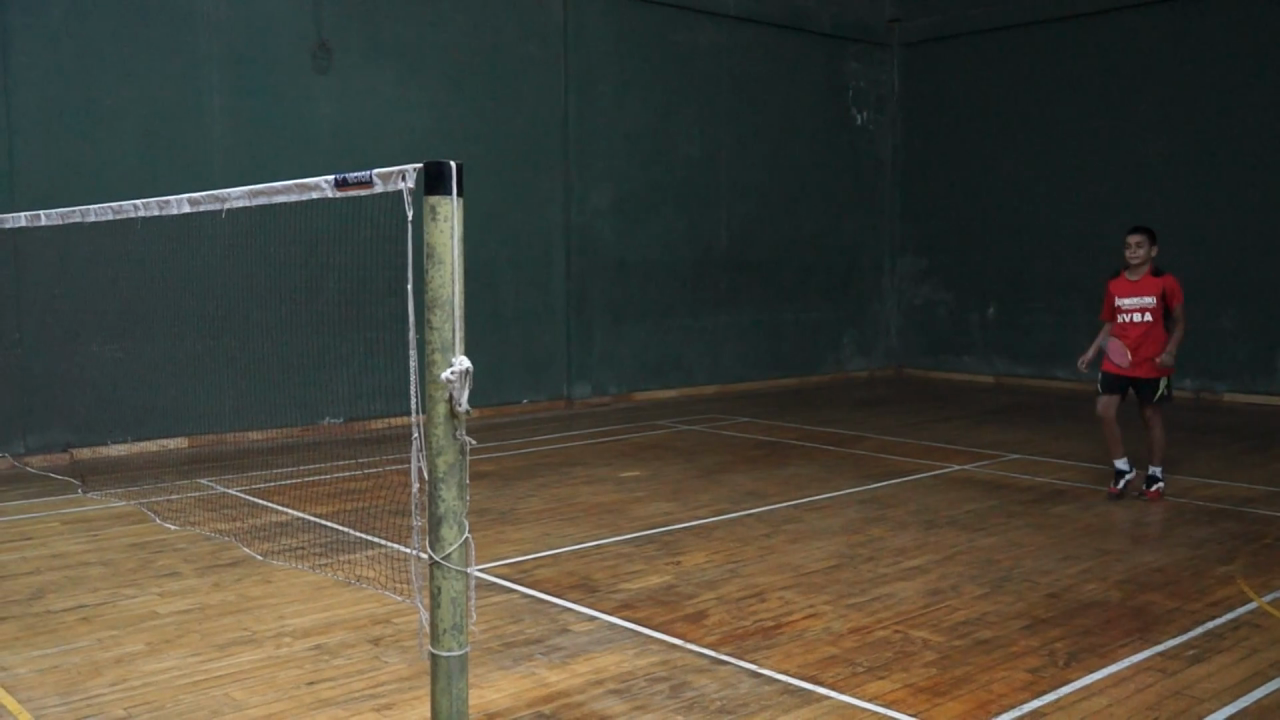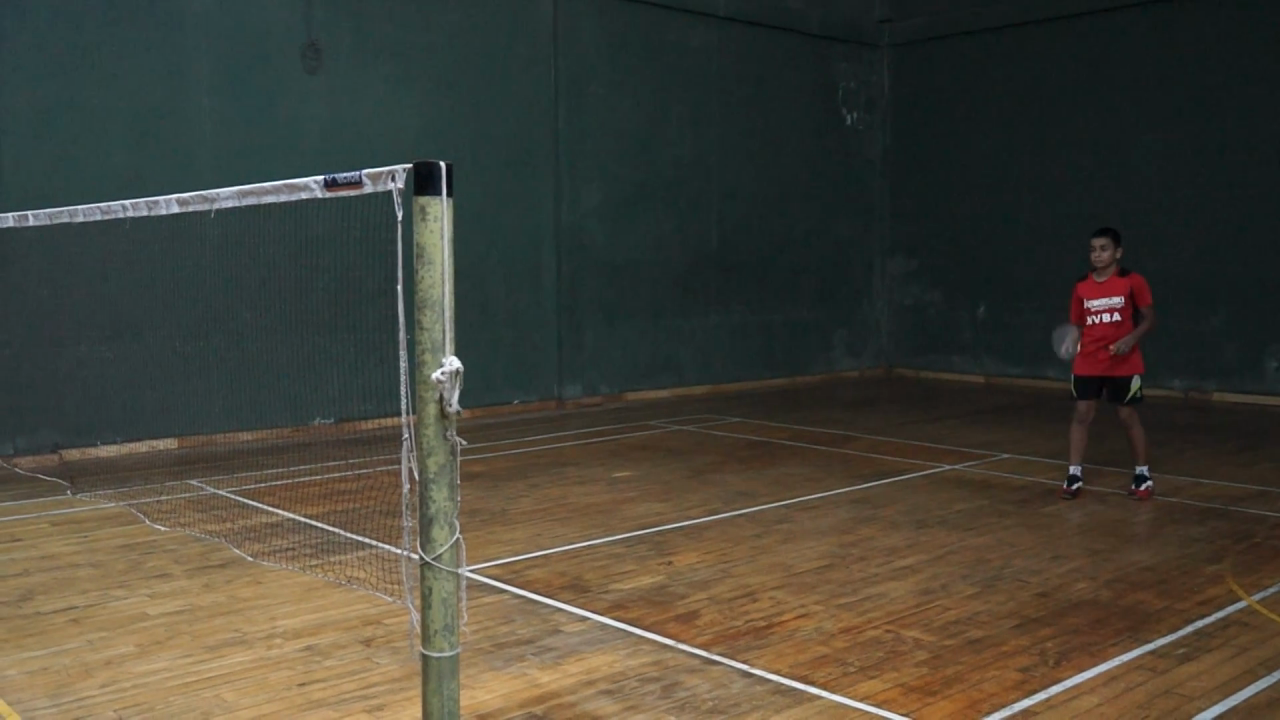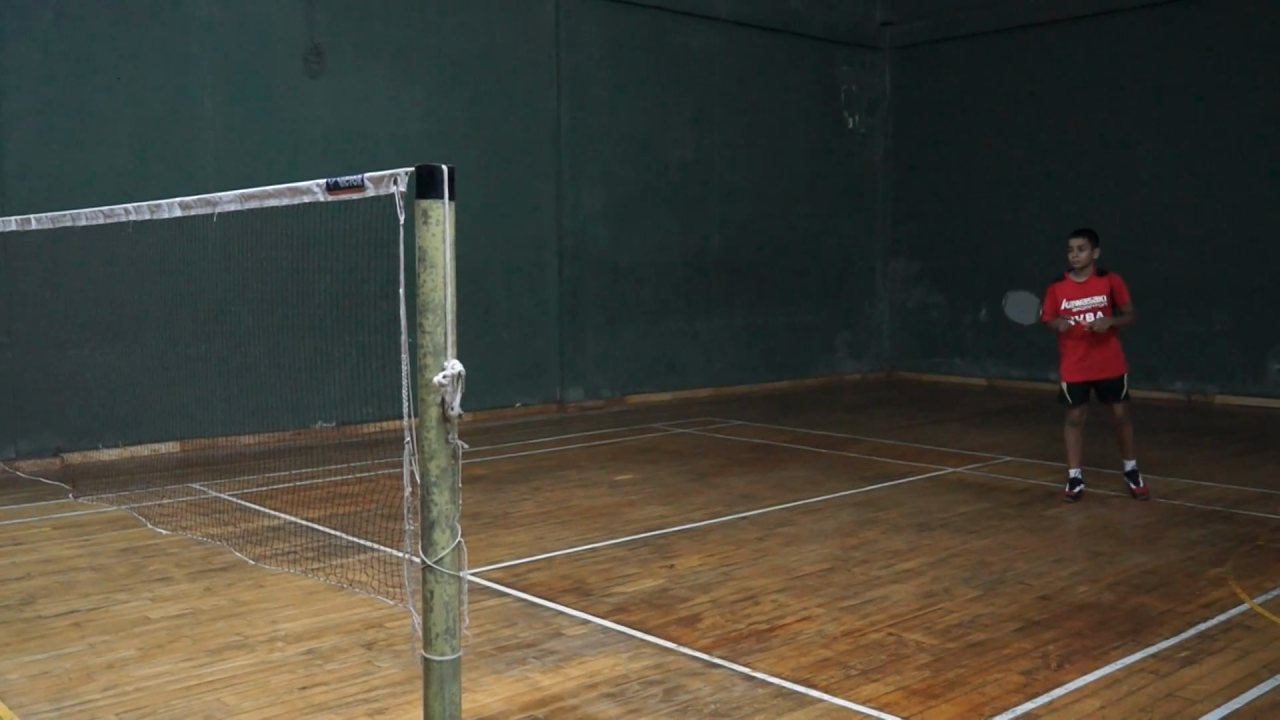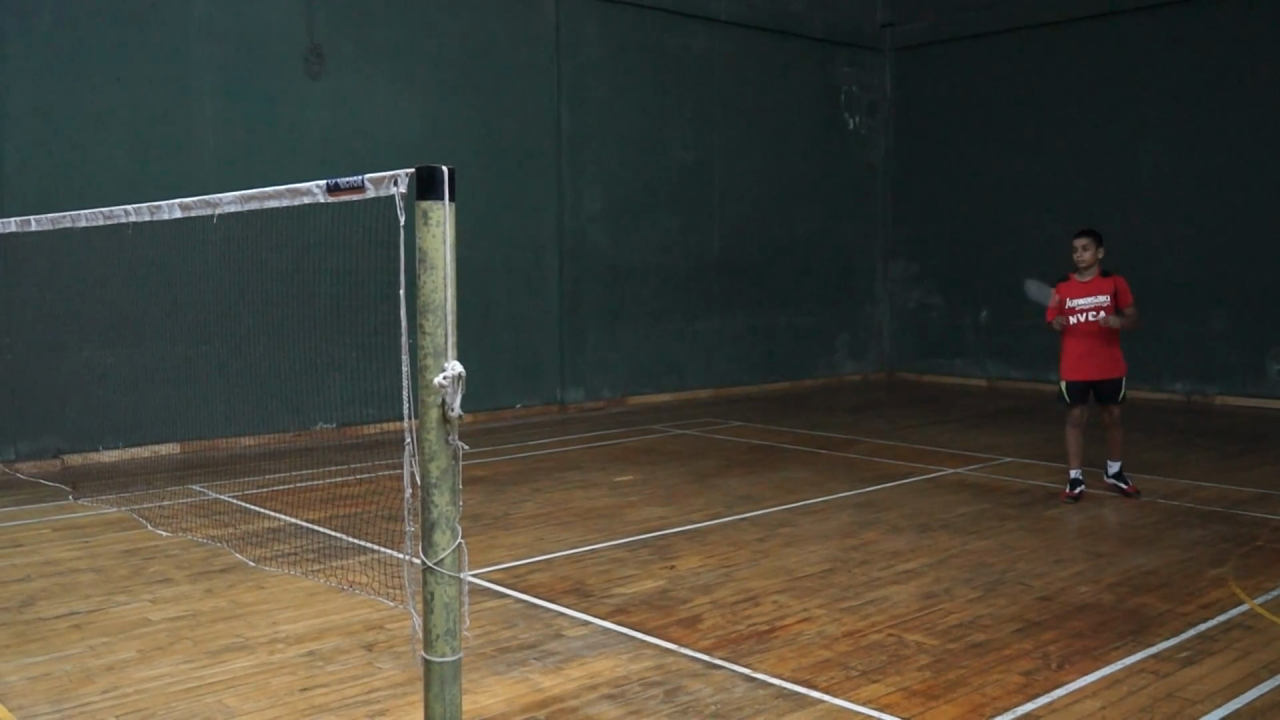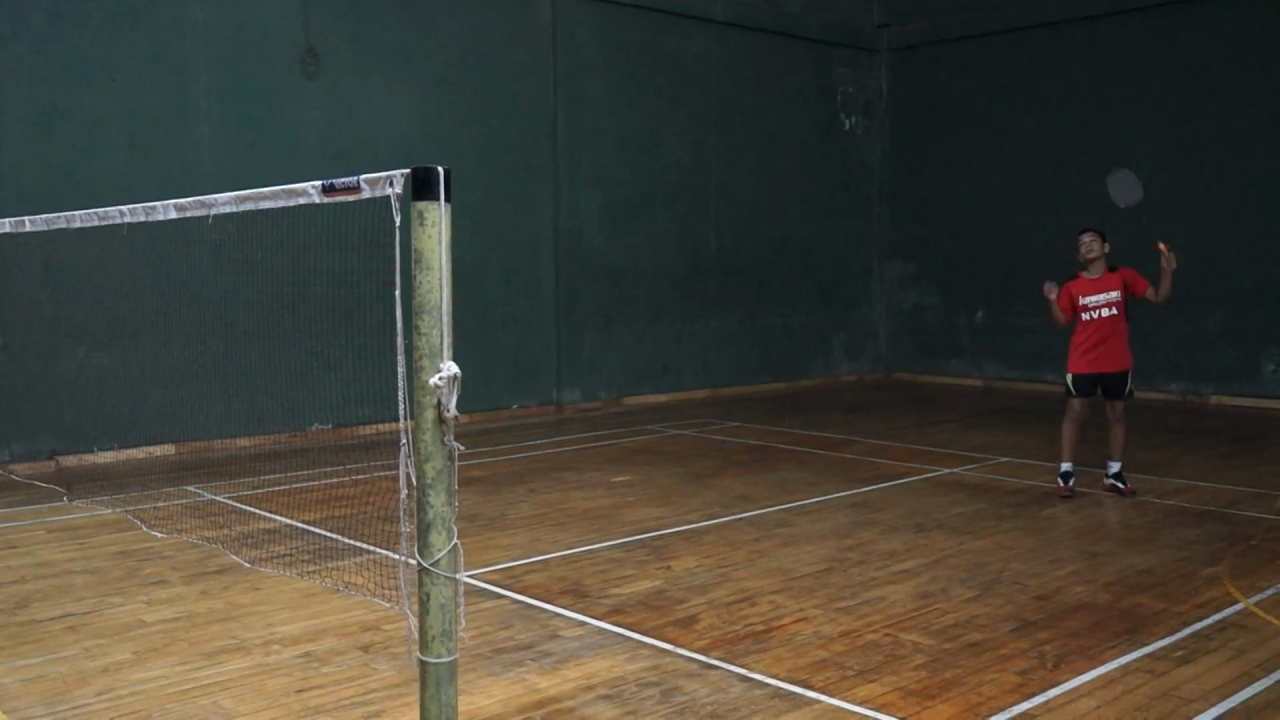
dt=0.4s
person 1, frame 1
left shoulder: (1166, 283)
right shoulder: (1114, 284)
left elbow: (1179, 320)
left wrist: (1171, 351)
right wrist: (1092, 351)
left hip: (1151, 364)
right hip: (1117, 362)
left knee: (1151, 416)
right knee: (1104, 411)
left ankle: (1155, 475)
right ankle: (1122, 469)
person 1, frame 2
left shoulder: (1133, 282)
right shoulder: (1082, 286)
left elbow: (1148, 319)
left wrist: (1130, 340)
left hip: (1123, 363)
right hip: (1087, 363)
left knee: (1128, 416)
right knee: (1081, 415)
left ankle: (1142, 474)
right ankle: (1074, 474)
person 1, frame 3
left shoulder: (1111, 281)
right shoulder: (1057, 287)
left elbow: (1129, 315)
right elbow: (1047, 319)
left wrist: (1109, 322)
right wrist: (1057, 324)
left hip: (1110, 363)
right hip: (1073, 366)
left knee: (1121, 415)
right knee: (1074, 418)
left ankle: (1131, 469)
right ankle: (1075, 477)
person 1, frame 4
left shoulder: (1115, 283)
right shoulder: (1062, 287)
left elbow: (1133, 319)
right elbow: (1053, 320)
left wrist: (1119, 321)
right wrist: (1057, 323)
left hip: (1110, 365)
right hip: (1074, 367)
left knee: (1113, 417)
right knee: (1075, 418)
left ankle: (1114, 471)
right ankle: (1075, 478)
person 1, frame 5
left shoulder: (1123, 276)
right shoulder: (1072, 285)
left elbow: (1158, 297)
right elbow: (1063, 321)
left wrist: (1166, 271)
right wrist: (1053, 301)
left hip: (1117, 361)
right hip: (1082, 361)
left knee: (1116, 414)
right knee: (1074, 412)
left ankle: (1114, 473)
right ankle: (1066, 472)
